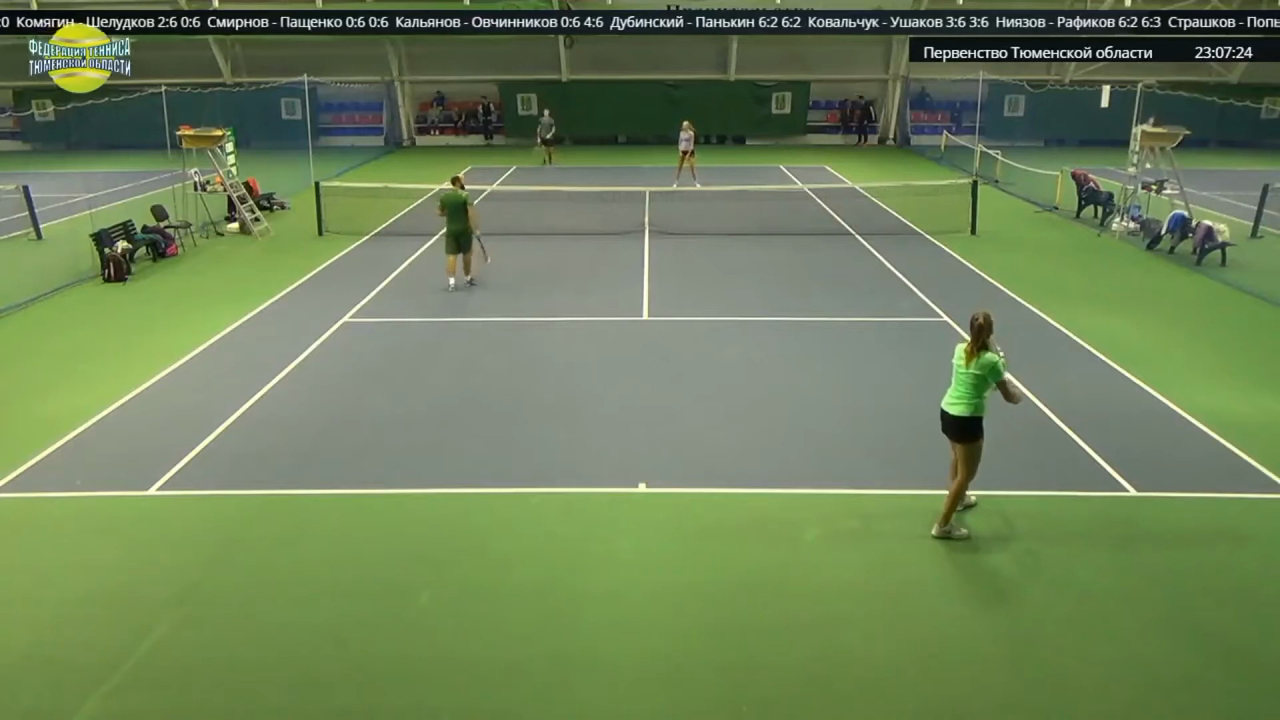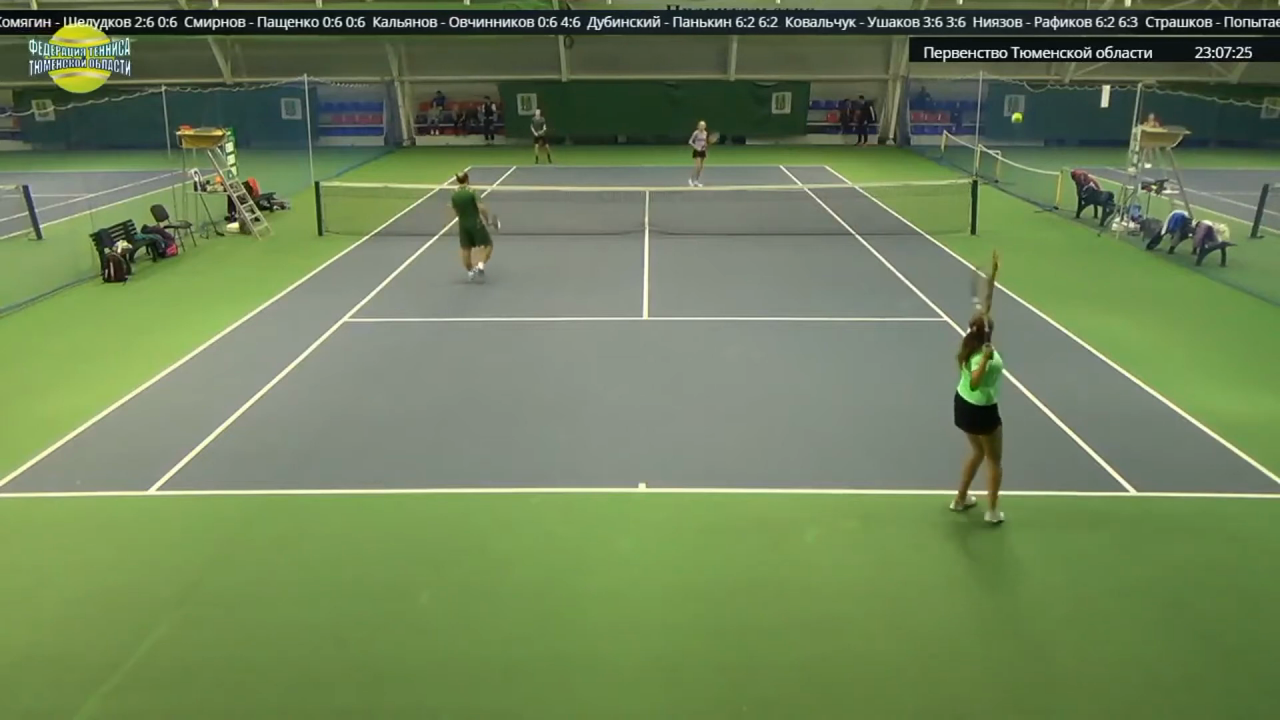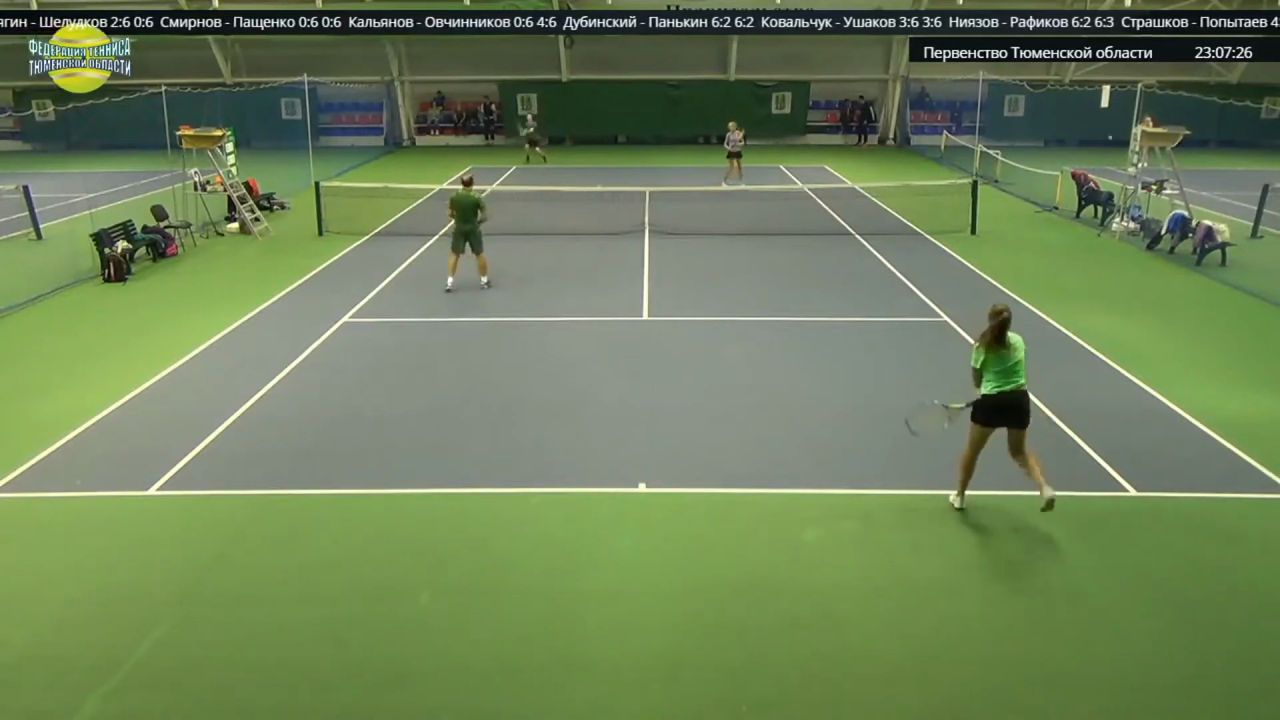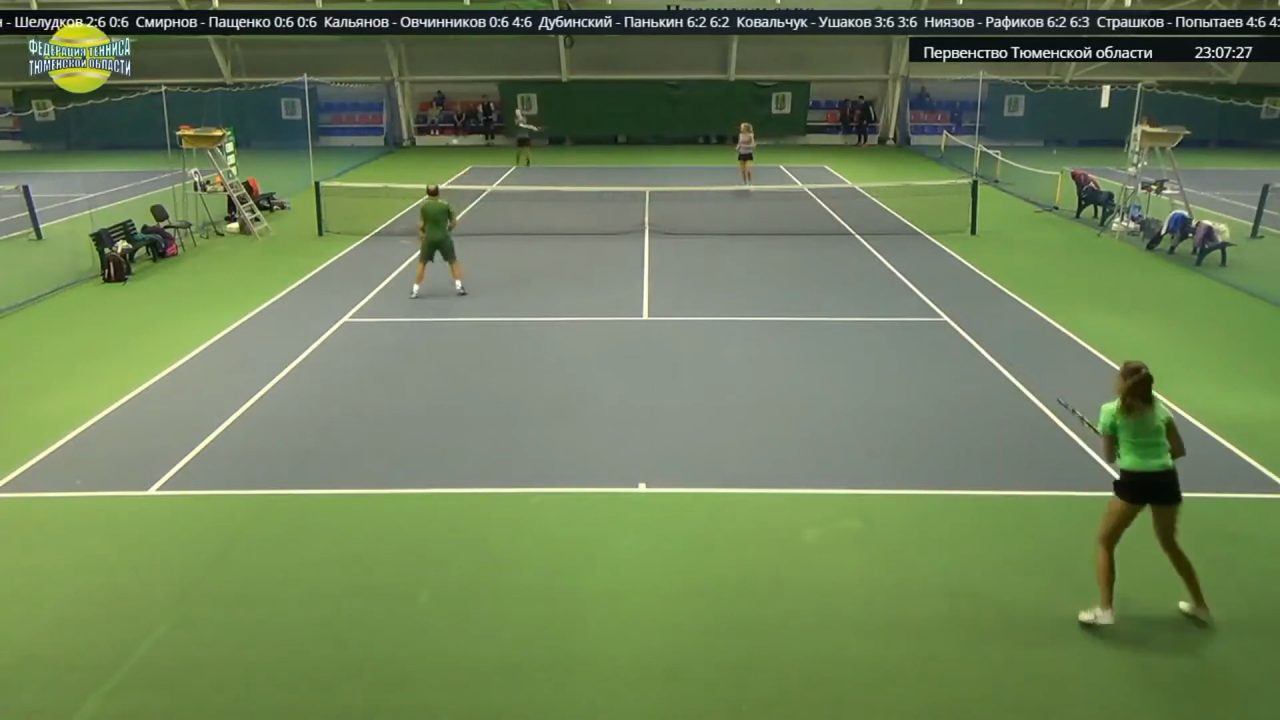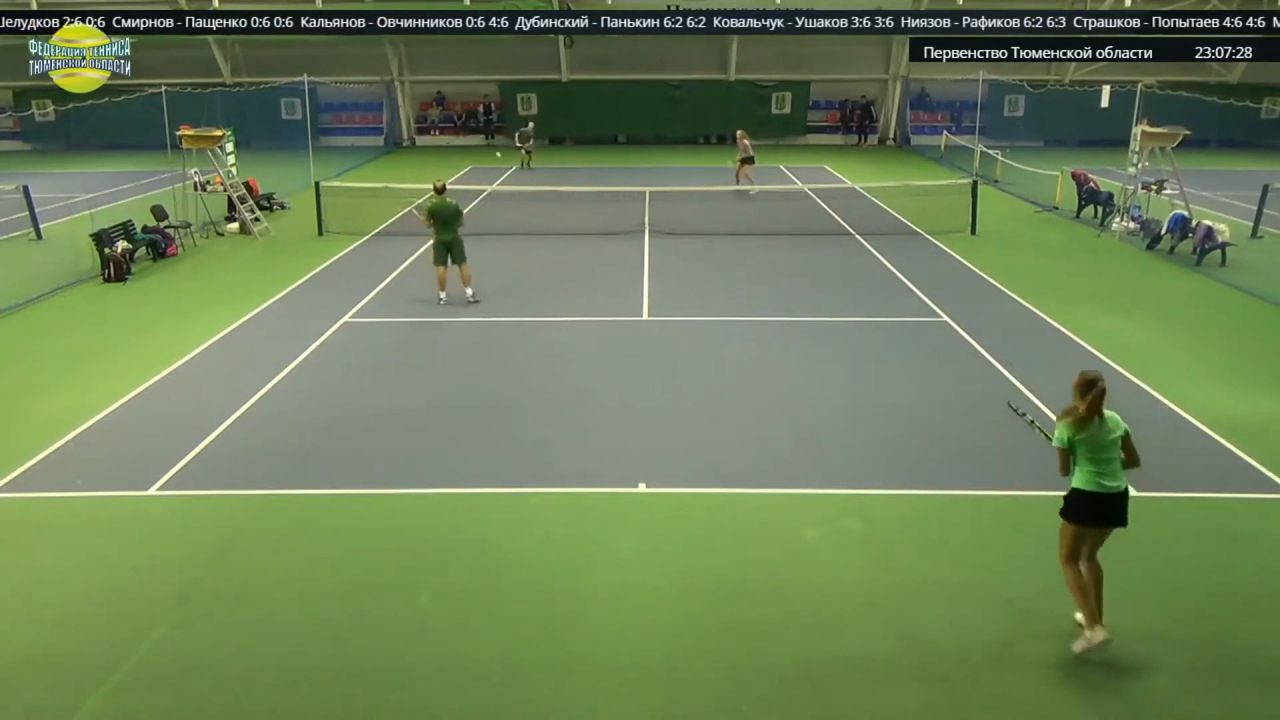
dt=1s
person 1, frame 1
left shoulder: (960, 350)
right shoulder: (990, 361)
right elbow: (1009, 396)
right wrist: (1019, 396)
left hip: (947, 412)
right hip: (967, 420)
left knee: (958, 460)
right knee: (966, 473)
left ankle: (960, 499)
right ankle: (943, 525)
person 1, frame 2
left shoulder: (972, 340)
right shoulder: (981, 355)
left elbow: (985, 304)
right elbow: (974, 383)
left wrist: (993, 273)
right wrist: (985, 359)
left hip: (962, 404)
right hip: (981, 411)
left knee: (978, 453)
right knee: (994, 459)
left ankle: (960, 499)
right ankle: (992, 510)
person 1, frame 3
left shoulder: (982, 346)
right shoulder: (1018, 341)
left elbow: (977, 381)
left wrist: (986, 390)
left hip: (992, 402)
right hip: (1019, 399)
left knee: (972, 450)
right knee: (1020, 452)
left ankle: (960, 496)
right ankle: (1043, 487)
person 1, frame 4
left shoulder: (1111, 410)
right shoulder: (1160, 409)
left elbow: (1109, 457)
right elbow: (1179, 451)
left hip: (1136, 481)
right hip: (1166, 479)
left knee: (1105, 543)
right knee: (1169, 544)
left ankle: (1104, 609)
right ankle: (1199, 606)
person 1, frame 5
left shoulder: (1067, 424)
right shoulder: (1115, 420)
left elbow: (1064, 470)
right elbow: (1133, 461)
left hip: (1086, 497)
right hip: (1118, 498)
left knee: (1070, 561)
right knee: (1088, 555)
left ankle: (1094, 628)
right ankle: (1093, 619)
